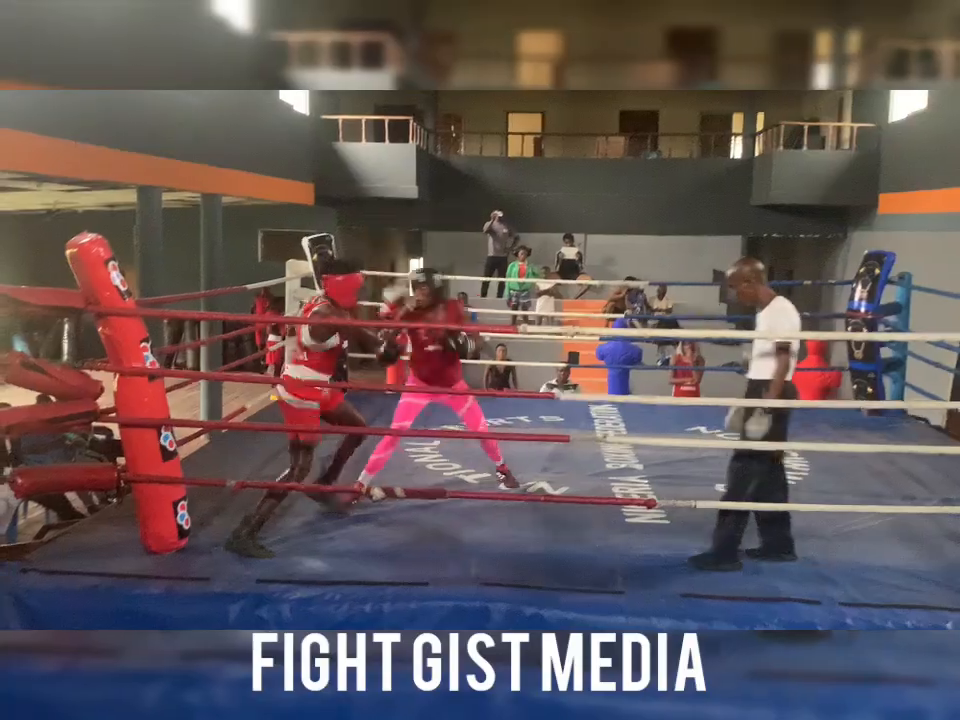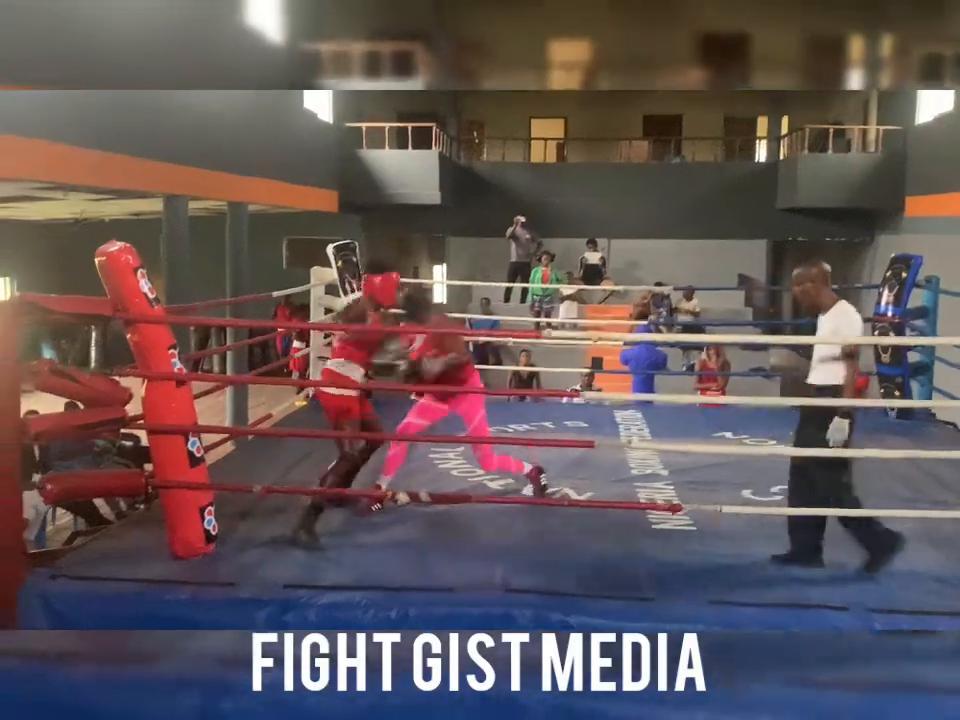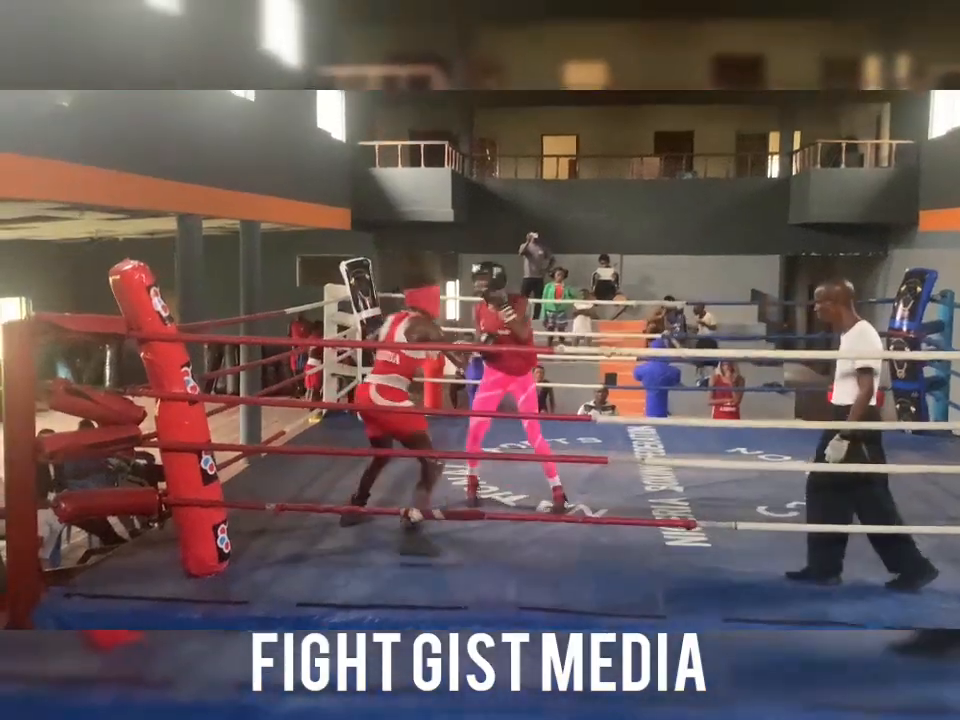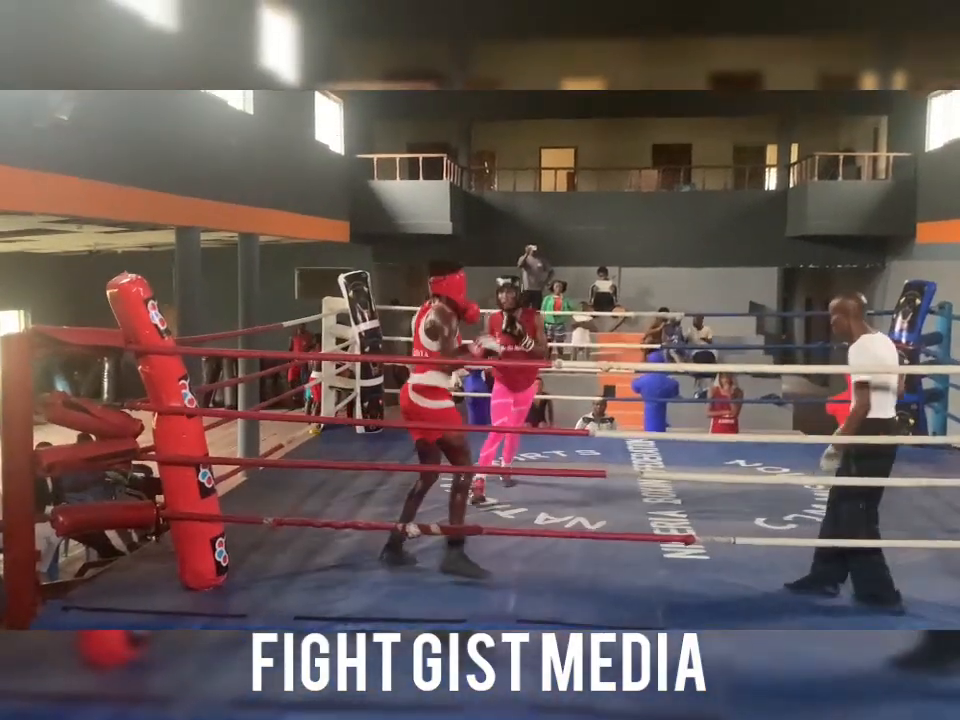
dt=0.4s
person 1, frame 1
left shoulder: (781, 311)
right shoulder: (766, 311)
left elbow: (782, 365)
left wrist: (764, 411)
right wrist: (744, 406)
left hip: (771, 399)
right hip: (760, 395)
left knee: (744, 473)
right knee: (767, 475)
left ankle: (724, 552)
right ankle: (779, 544)
person 1, frame 2
left shoulder: (844, 314)
right shoulder: (824, 315)
left elbow: (851, 367)
left wrist: (842, 415)
left hip: (833, 402)
right hip: (817, 401)
left knee: (831, 481)
right knee: (803, 475)
left ankle: (882, 541)
right ankle: (805, 549)
person 1, frame 3
left shoulder: (862, 336)
right shoulder: (848, 335)
left elbow: (866, 391)
left wrist: (845, 436)
left hip: (857, 425)
right hip: (842, 420)
left knee: (872, 501)
right knee: (822, 489)
left ankle: (914, 567)
right ankle: (824, 567)
person 1, frame 4
left shoulder: (861, 348)
right shoulder: (883, 341)
left elbow: (862, 404)
right elbow: (897, 387)
left wrist: (837, 444)
left hip: (871, 433)
right hip: (885, 429)
left knee: (855, 513)
right knee: (843, 505)
left ankle: (880, 592)
right ankle: (825, 577)
person 2, frame 1
left shoulder: (316, 303)
right shoulder: (330, 316)
right elbow: (370, 343)
left hip: (318, 388)
right hip: (301, 393)
left knee: (358, 428)
right knee: (298, 469)
left ankle: (324, 484)
right ankle: (244, 534)
person 2, frame 2
left shoulder: (378, 314)
right shoulder: (360, 308)
left elbow: (373, 349)
right elbow: (336, 325)
left hip: (354, 386)
right hip: (338, 386)
left knee: (375, 438)
right knee: (350, 454)
left ankle: (340, 488)
right ankle: (307, 521)
person 2, frame 3
left shoulder: (393, 320)
right shoulder: (423, 326)
right elbow: (458, 357)
left hip: (368, 393)
right hip: (390, 399)
left knee: (383, 455)
right knee: (432, 463)
left ankle: (354, 509)
person 2, frame 4
left shoulder: (425, 311)
right shoulder: (445, 317)
right elbow: (449, 360)
right wrist: (476, 349)
left hip: (414, 395)
right hip: (431, 397)
left knee: (429, 474)
right knee: (463, 469)
left ankle: (395, 544)
right ankle: (454, 552)
person 3, frame 1
left shoulder: (454, 309)
right shoulder: (408, 312)
left elbow: (473, 343)
right elbow: (388, 339)
left wrist: (463, 341)
right wrist: (387, 349)
left hip: (452, 380)
right hip: (421, 381)
left knee: (481, 430)
right knee: (395, 434)
left ankle: (501, 469)
right ankle: (360, 486)
person 3, frame 2
left shoulder: (438, 321)
right shoulder: (426, 324)
left elbow: (462, 358)
left wrist: (433, 366)
right wrist: (414, 371)
left hip: (466, 390)
right hip: (439, 391)
left knee: (487, 462)
right knee: (402, 435)
left ankle: (532, 472)
right ankle: (379, 492)
person 3, frame 3
left shoulder: (515, 302)
right shoulder: (479, 310)
left elbow: (525, 337)
left wrist: (504, 307)
right wrist: (483, 343)
left hip: (521, 374)
right hip: (493, 373)
left knee: (534, 435)
right knee: (476, 428)
left ankle: (557, 491)
right ankle: (473, 482)
person 3, frame 4
left shoulder: (532, 317)
right shoulder: (493, 321)
left elbow: (543, 352)
left wrist: (522, 337)
left hip: (526, 382)
right hip: (503, 383)
left knee: (513, 430)
right knee: (497, 430)
left ankle: (506, 469)
right ankle: (479, 483)
